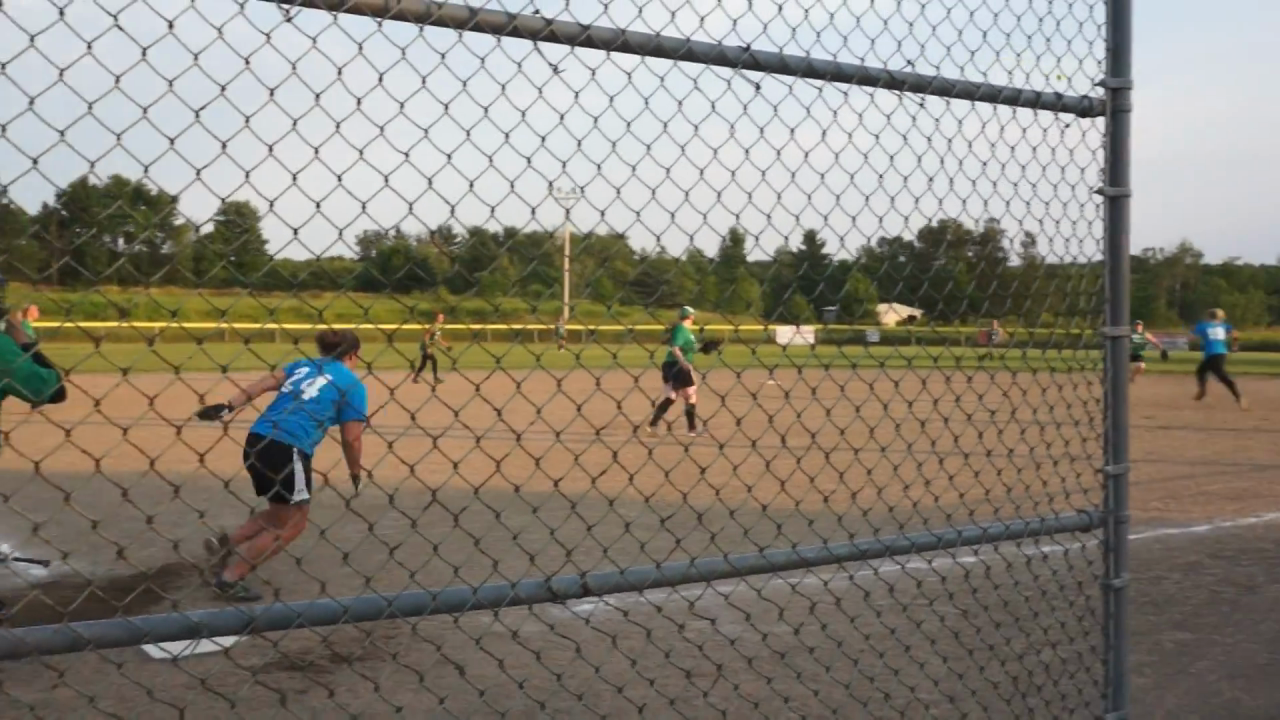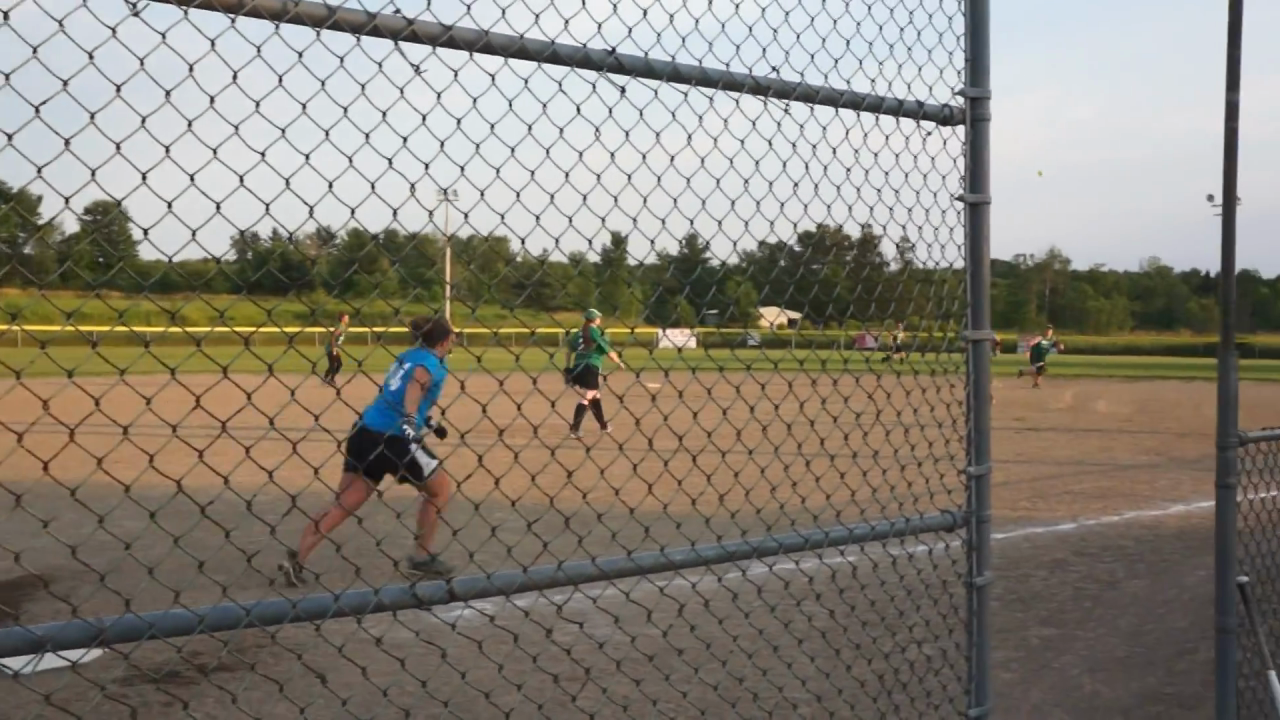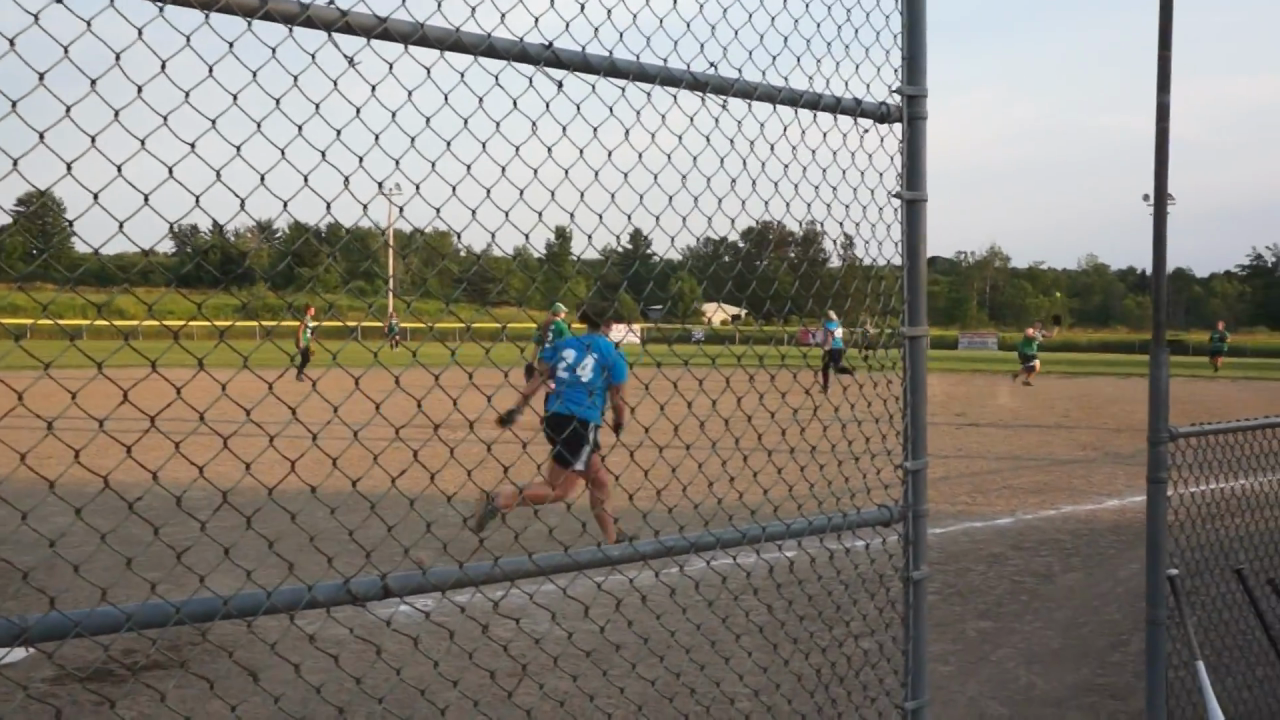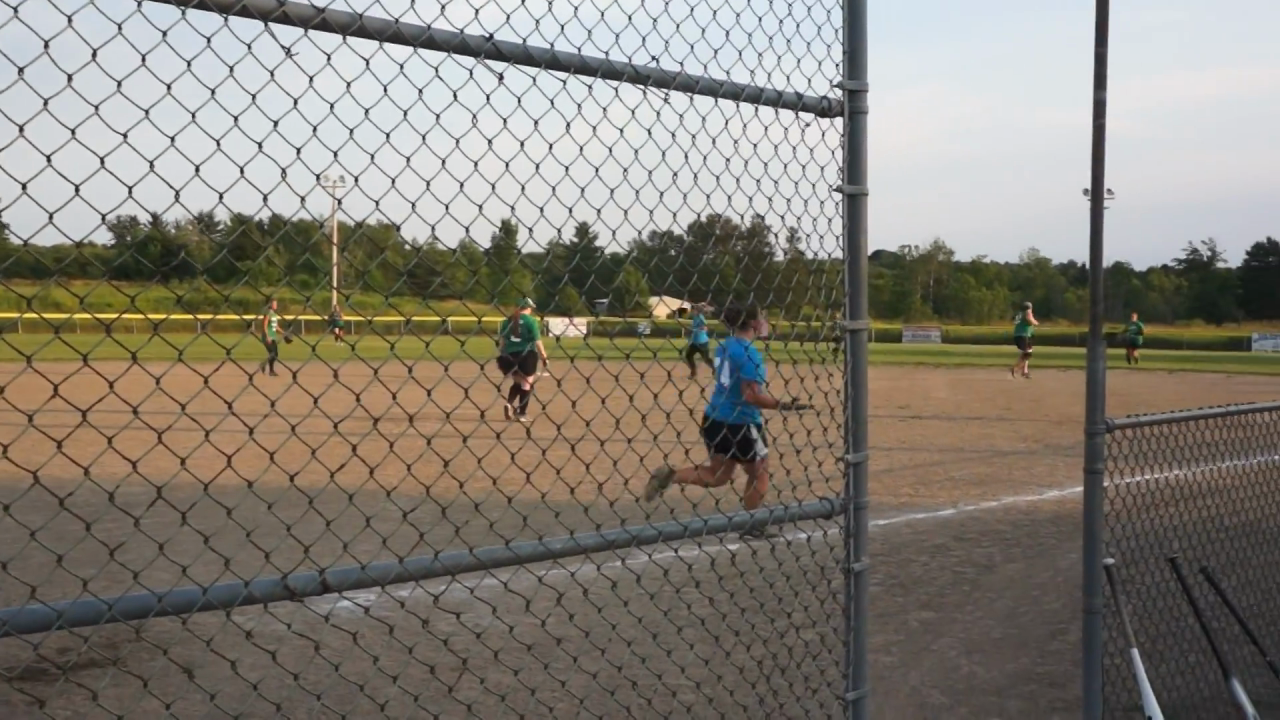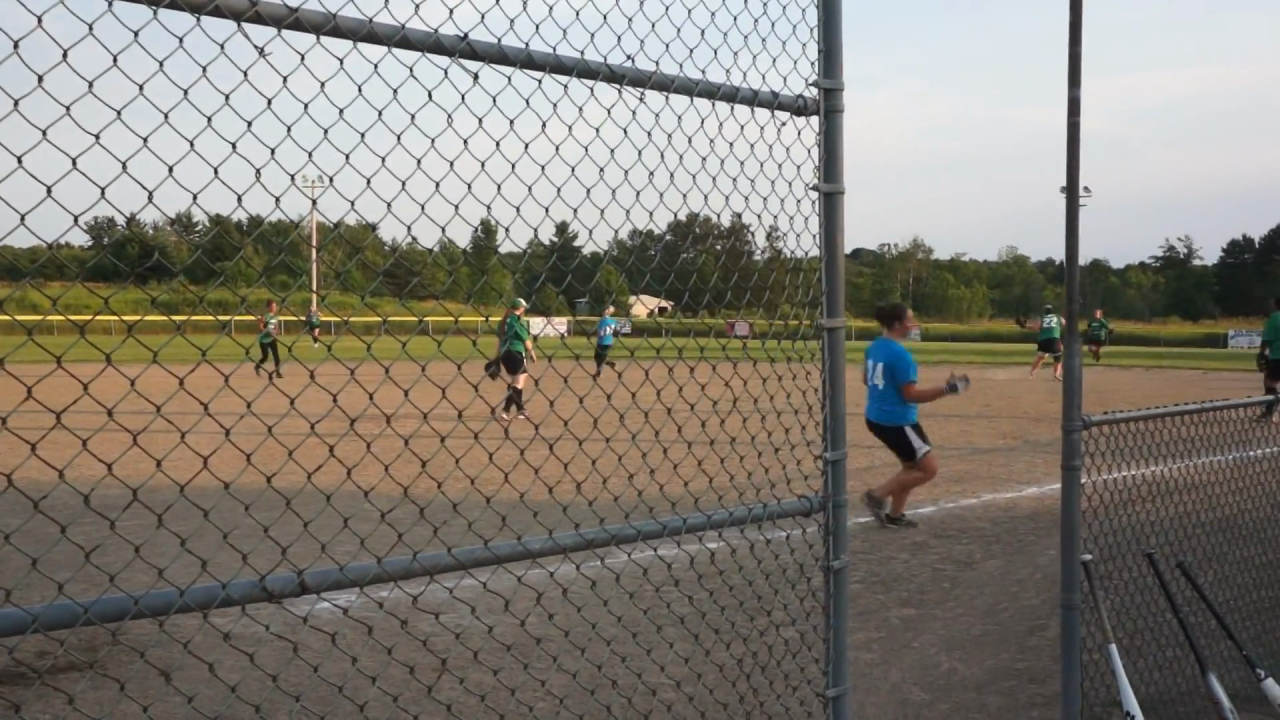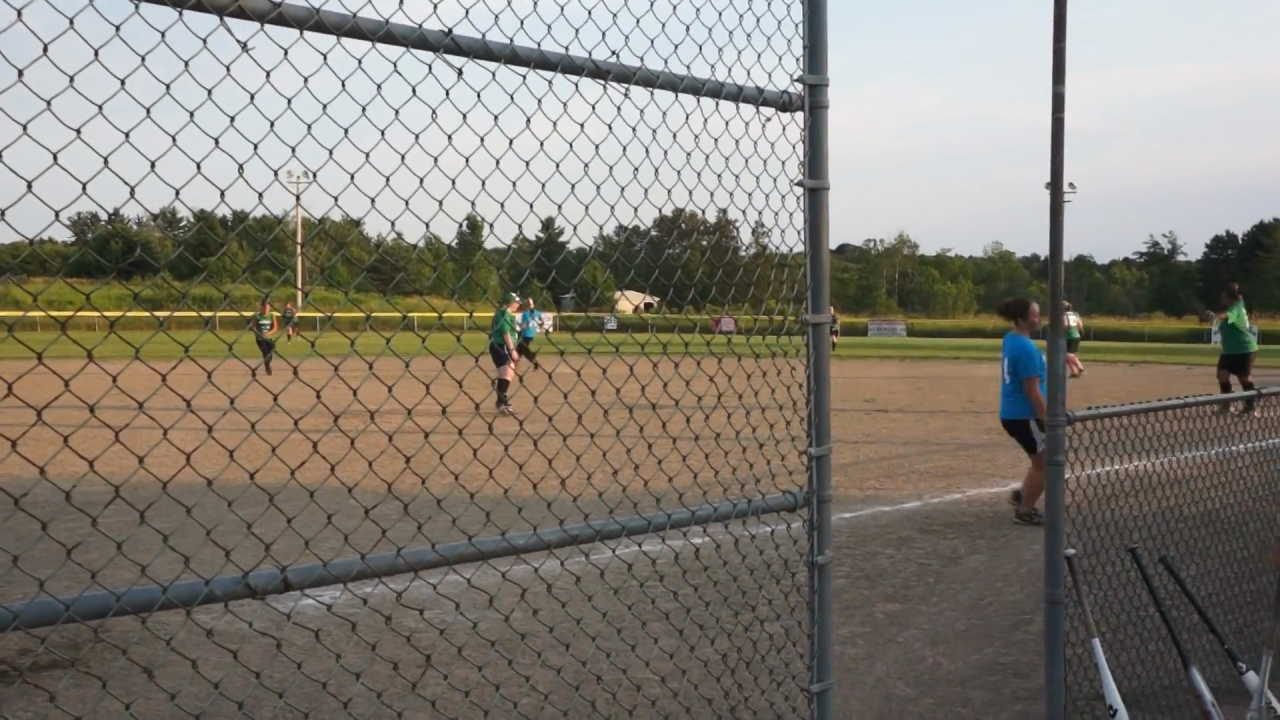
dt=0.4s
person 1, frame 1
left shoulder: (303, 365)
right shoulder: (352, 385)
left elbow: (265, 383)
right elbow: (352, 440)
left wrist: (227, 407)
right wrist: (354, 473)
left hip: (258, 442)
right hip: (288, 451)
left knee: (282, 514)
right knee: (291, 524)
left ankle: (226, 542)
right ankle: (230, 579)
person 1, frame 2
left shoulder: (410, 356)
right shoulder: (435, 365)
right elbow: (417, 383)
left wrist: (428, 421)
right wrist: (411, 420)
left hip: (367, 432)
right hip: (394, 439)
left knee: (345, 505)
right knee: (441, 488)
left ankle: (295, 559)
right ankle: (422, 557)
person 1, frame 3
left shoulder: (562, 344)
right shoulder: (613, 354)
left elbow: (538, 377)
right elbow: (617, 399)
left wrist: (517, 408)
right wrist: (620, 421)
left hip: (555, 418)
right hip: (579, 424)
left knee: (601, 480)
right knee: (558, 490)
left ankle: (610, 539)
right ankle: (498, 502)
person 1, frame 4
left shoulder: (724, 346)
right shoulder: (748, 354)
right elbow: (751, 396)
right wrist: (783, 405)
left hip: (715, 420)
right hip: (739, 425)
left knee: (717, 476)
right knee: (759, 475)
left ankle: (670, 475)
right ankle: (749, 526)
person 1, frame 5
left shoulder: (875, 346)
right shoulder: (901, 354)
left elbow: (867, 380)
right elbow: (911, 394)
right wrist: (947, 389)
left hip: (877, 418)
right hip: (897, 422)
left knee: (912, 467)
right knee: (928, 469)
left ankle: (894, 515)
right ankle: (877, 495)
person 1, frame 6
left shoulder: (1012, 339)
right shoulder: (1027, 349)
right elbow: (1032, 391)
right wrist: (1048, 421)
left hip: (1014, 412)
right hip: (1023, 416)
left knee: (1044, 458)
right knee: (1045, 463)
left ankle: (1022, 495)
right ankle: (1025, 511)
